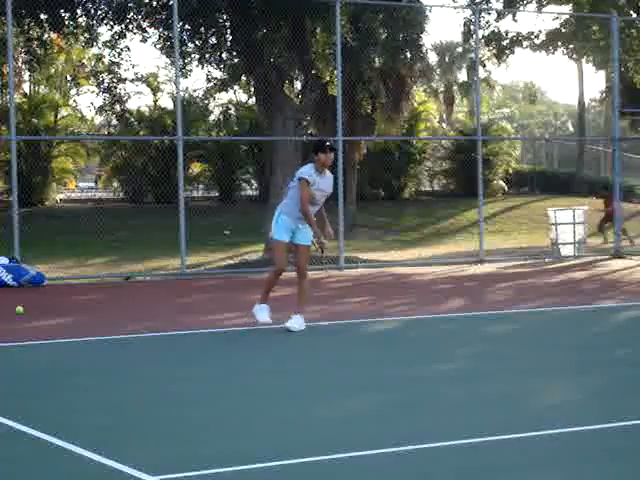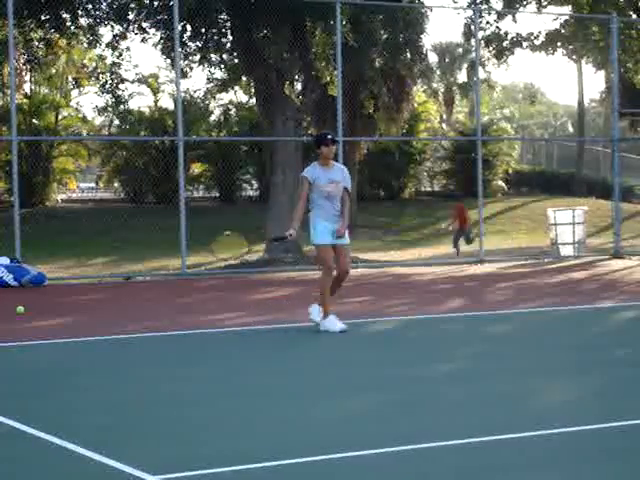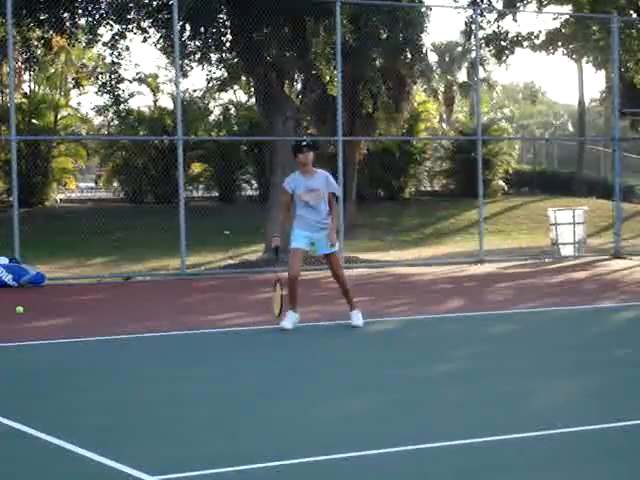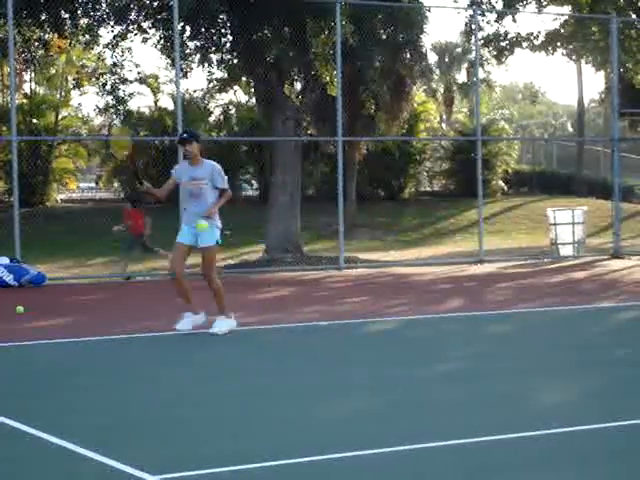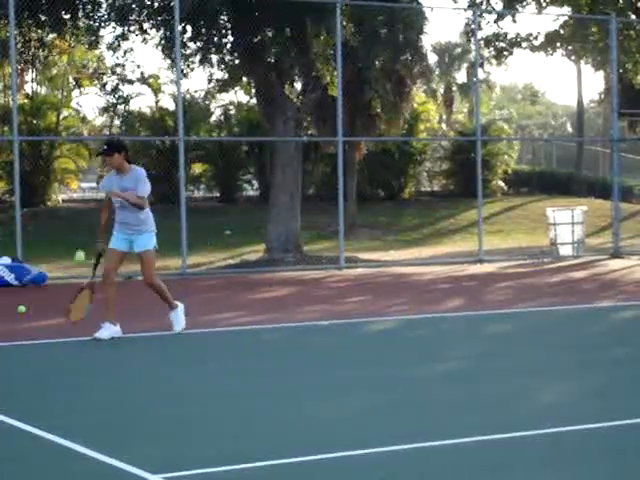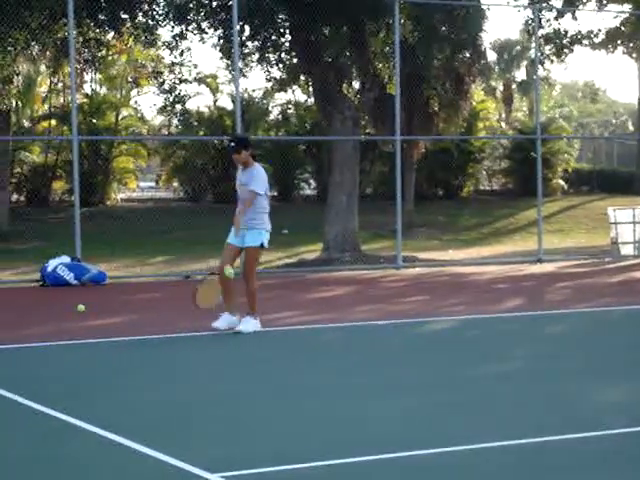
dt=0.7s
person 1, frame 1
left shoulder: (329, 178)
right shoulder: (305, 174)
right elbow: (304, 207)
left wrist: (326, 226)
right wrist: (317, 234)
left hip: (305, 225)
right hip: (285, 220)
left knee: (303, 271)
right knee: (280, 267)
left ankle: (298, 316)
right ankle: (262, 304)
person 1, frame 2
left shoulder: (342, 171)
right shoulder: (310, 172)
left elbow: (345, 199)
right elbow: (302, 201)
left wrist: (344, 222)
right wrist: (294, 227)
left hip: (337, 225)
right hip: (320, 223)
left knee: (344, 270)
right knee: (329, 268)
left ankle: (318, 305)
right ankle: (326, 317)
person 1, frame 3
left shoulder: (325, 177)
right shoulder: (291, 181)
left elbow: (334, 203)
right elbow: (286, 210)
left wrist: (333, 228)
right wrist: (277, 234)
left hip: (323, 231)
right hip: (300, 232)
left knee: (339, 277)
right knee: (293, 275)
left ankle: (354, 310)
right ankle: (292, 312)
person 1, frame 4
left shoulder: (212, 167)
right shoulder: (179, 169)
left elbow: (227, 192)
right elbow: (162, 194)
left wrist: (215, 207)
right wrist: (148, 189)
left hip: (208, 225)
right hip: (187, 226)
left knee: (208, 274)
right knee: (175, 270)
left ankle: (226, 317)
right ankle: (194, 312)
person 1, frame 5
left shoulder: (139, 174)
right shoulder: (108, 179)
left elbow: (142, 204)
right elbow: (105, 210)
left wrist: (121, 195)
right wrist: (100, 238)
left hip: (143, 231)
right hip: (120, 232)
left knee: (150, 279)
right knee: (107, 274)
left ankle: (174, 307)
right ankle: (111, 325)
person 1, frame 6
left shoulder: (258, 172)
right shoulder: (240, 171)
left elbow: (249, 199)
left wrist: (239, 216)
left hip: (256, 228)
right hip: (239, 228)
left knee: (248, 274)
right knee: (223, 270)
left ankle: (252, 317)
right ankle: (230, 314)
